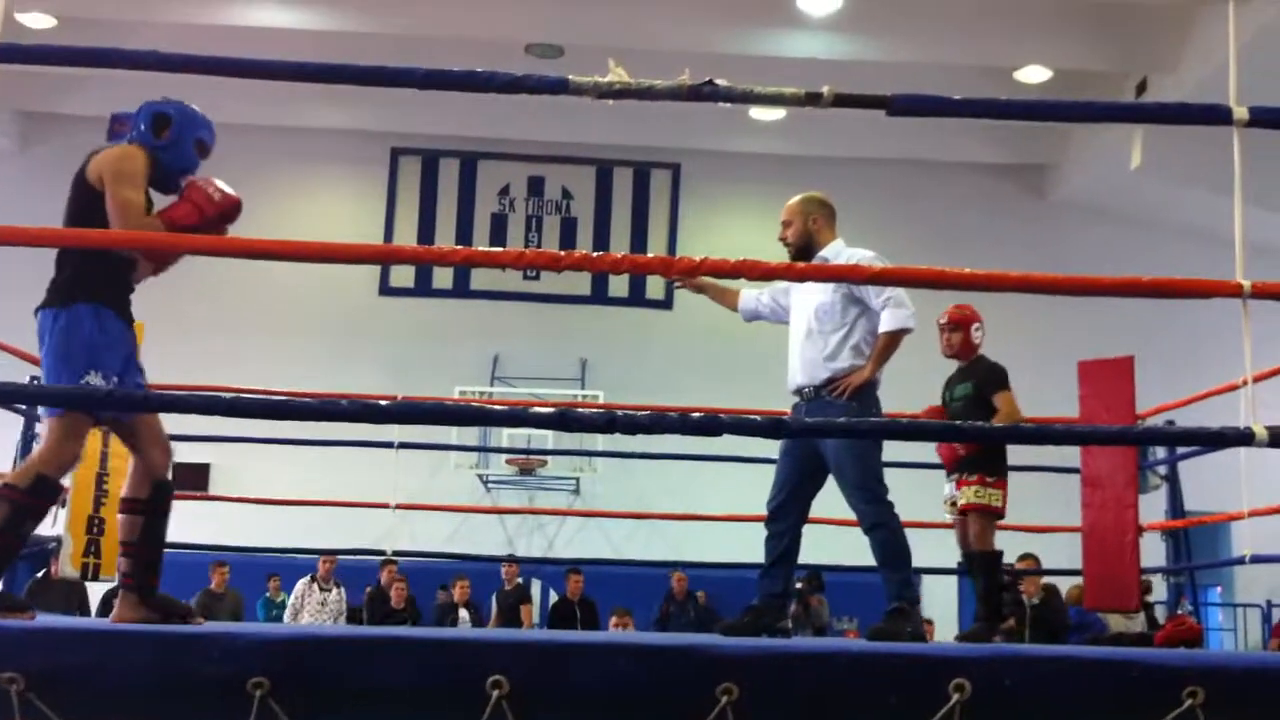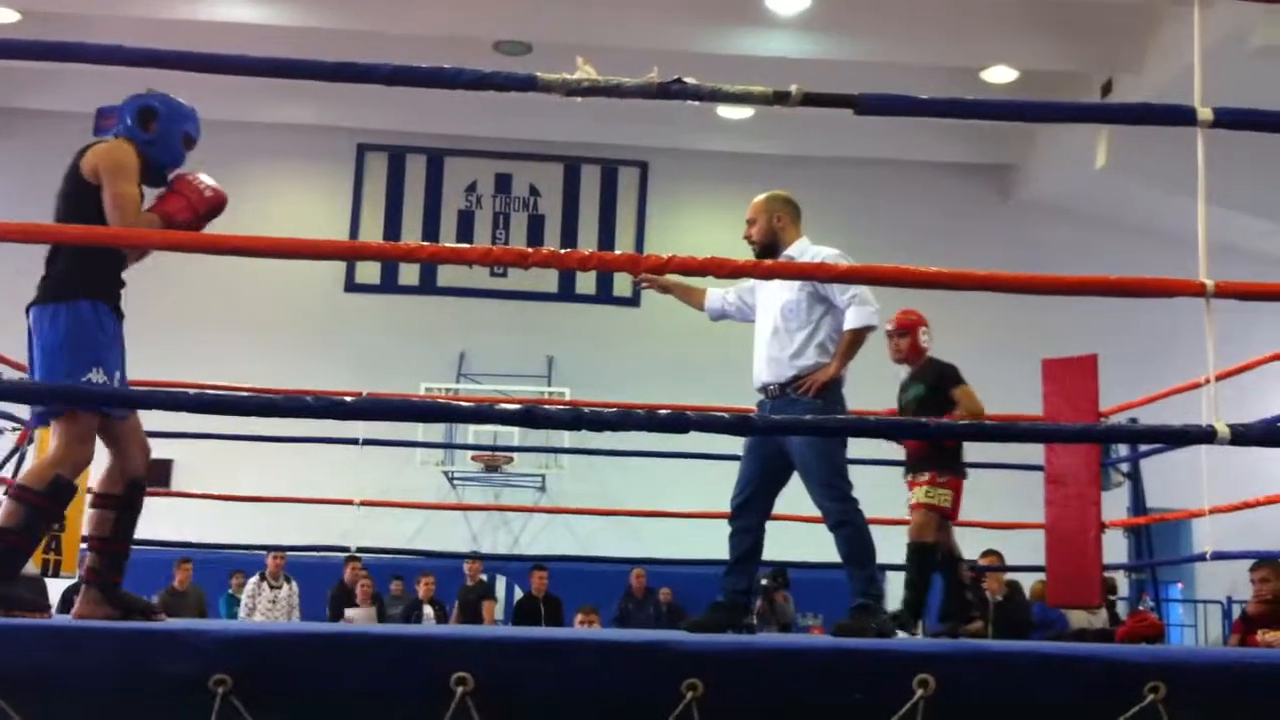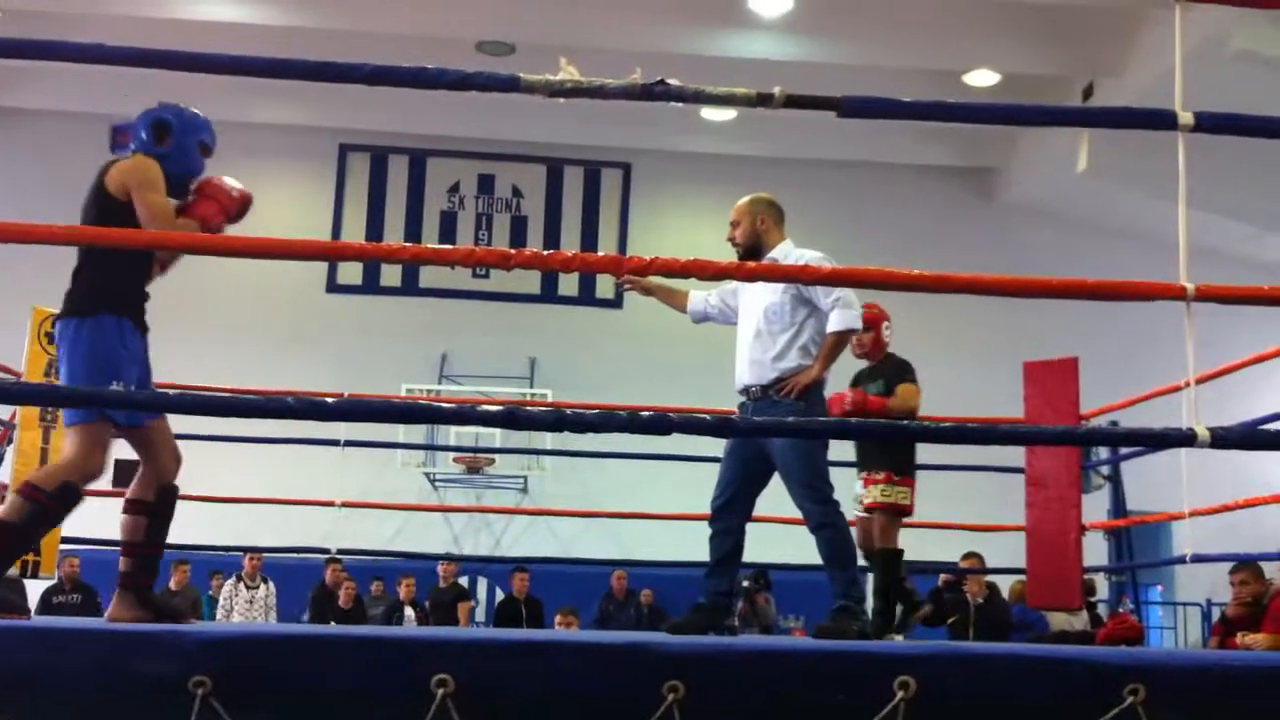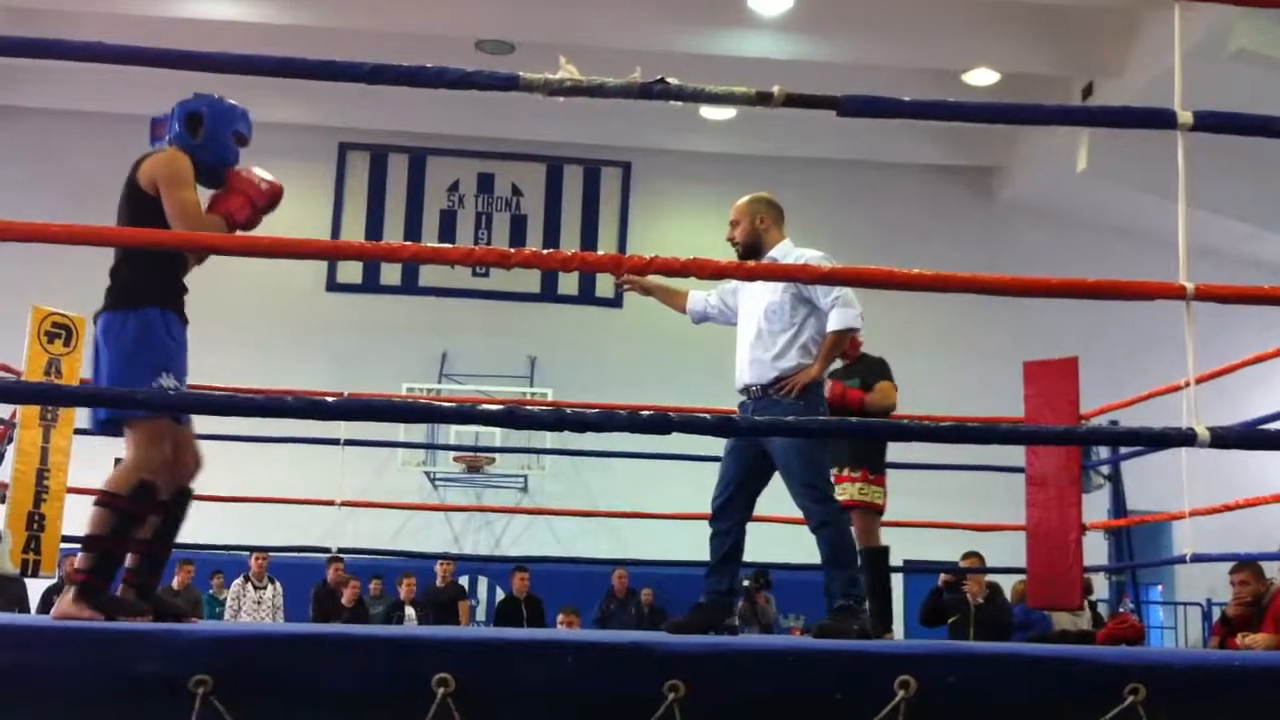
dt=0.4s
person 1, frame 1
left shoulder: (129, 176)
right shoulder: (123, 158)
right elbow: (127, 239)
left wrist: (186, 231)
right wrist: (190, 210)
left hip: (107, 322)
right hip: (81, 315)
left knee: (153, 452)
right knee: (61, 449)
left ankle: (137, 595)
person 1, frame 2
left shoulder: (106, 168)
right shoulder: (115, 152)
right elbow: (126, 231)
left wrist: (167, 218)
right wrist: (179, 209)
left hip: (88, 316)
right hip: (76, 312)
left knee: (131, 454)
right knee: (72, 449)
left ankle: (100, 590)
person 1, frame 3
left shoulder: (129, 186)
right shoulder: (139, 167)
left wrist: (196, 223)
right wrist: (211, 211)
left hip: (118, 330)
right hip: (100, 325)
left knee: (162, 460)
right knee: (84, 460)
left ankle: (132, 596)
person 1, frame 4
left shoulder: (162, 175)
right shoulder: (171, 161)
left elbow: (179, 256)
right elbow: (191, 238)
left wrist: (226, 218)
right wrist: (239, 204)
left hip: (150, 321)
right hip: (142, 318)
left knee: (181, 462)
right knee: (152, 455)
left ankle: (136, 590)
right ankle: (82, 591)
person 2, frame 1
left shoulder: (856, 263)
right shoulder: (799, 283)
left elbow: (899, 312)
right elbow: (753, 303)
left wrist: (869, 368)
right wrist: (702, 286)
left hip: (844, 406)
right hip: (806, 408)
left knee: (871, 508)
right knee: (782, 510)
left ankle: (904, 610)
right ankle: (769, 606)
person 2, frame 2
left shoulder: (821, 261)
right shoulder: (764, 282)
left elbow: (864, 310)
right elbow: (719, 303)
left wrist: (834, 367)
right wrist: (668, 286)
left hip: (809, 403)
right hip: (771, 406)
left knee: (836, 504)
right knee: (746, 507)
left ankle: (869, 607)
right ankle: (734, 603)
person 2, frame 3
left shoulder: (804, 264)
right shoulder: (747, 284)
left elbow: (847, 313)
right elbow: (701, 304)
left wrist: (817, 369)
right wrist: (650, 287)
left hip: (791, 405)
right hip: (753, 408)
left knee: (818, 507)
right knee: (726, 509)
left ankle: (850, 608)
right ankle: (715, 605)
person 2, frame 4
left shoulder: (805, 263)
right shoulder: (747, 284)
left elbow: (847, 312)
right elbow: (700, 305)
left wrist: (817, 368)
right wrist: (649, 287)
left hip: (791, 404)
right hip: (753, 407)
left knee: (818, 506)
right knee: (726, 508)
left ankle: (849, 608)
right ankle: (715, 605)
person 3, frame 1
left shoulder: (989, 371)
right shoulder: (952, 382)
left elbow: (1011, 415)
left wrist: (968, 443)
right wrist: (934, 423)
left hip: (985, 469)
right hip: (958, 471)
left knee: (980, 542)
right knee: (969, 544)
left ankle: (986, 620)
right ankle: (994, 615)
person 3, frame 2
left shoulder: (942, 371)
right shoulder: (906, 385)
left elbow: (975, 409)
left hip: (942, 468)
right hip: (918, 470)
left knee: (920, 532)
right knee: (941, 540)
left ankle: (911, 612)
person 3, frame 3
left shoulder: (899, 367)
right shoulder: (859, 377)
left elbow: (909, 404)
right elbow: (849, 416)
left wrist: (862, 402)
right wrist: (839, 408)
left hip: (893, 468)
right hip: (868, 469)
left knee: (883, 539)
right knee: (867, 542)
left ankle: (882, 621)
right ankle: (910, 601)
person 3, frame 4
left shoulder: (873, 366)
right shoulder: (832, 375)
left elbow: (887, 401)
left wrist: (842, 395)
right wrist: (821, 398)
left hip: (863, 466)
right hip: (835, 467)
left knee: (867, 541)
left ankle: (881, 622)
